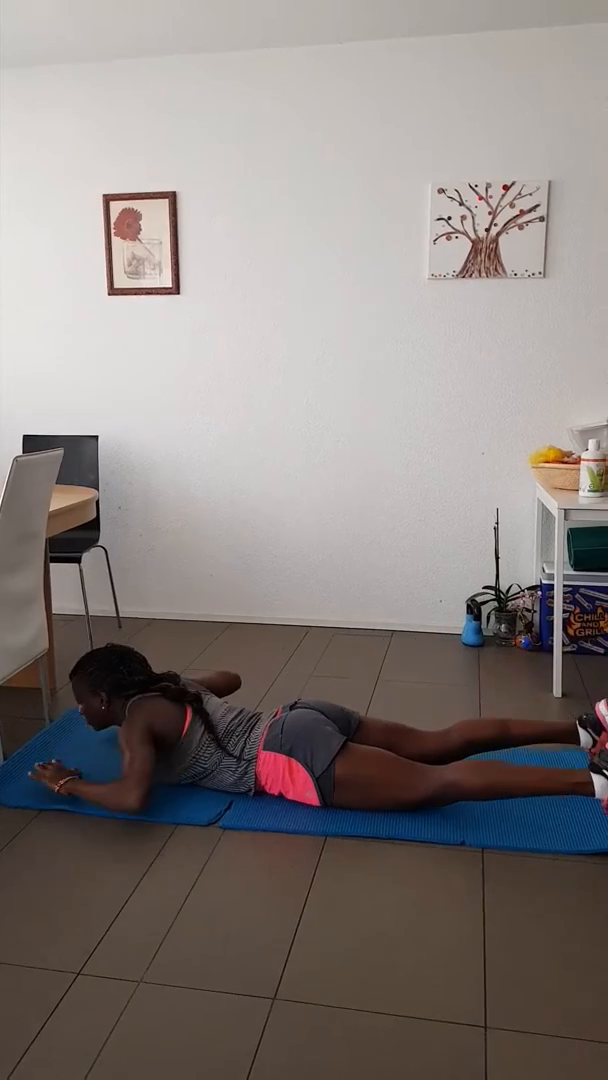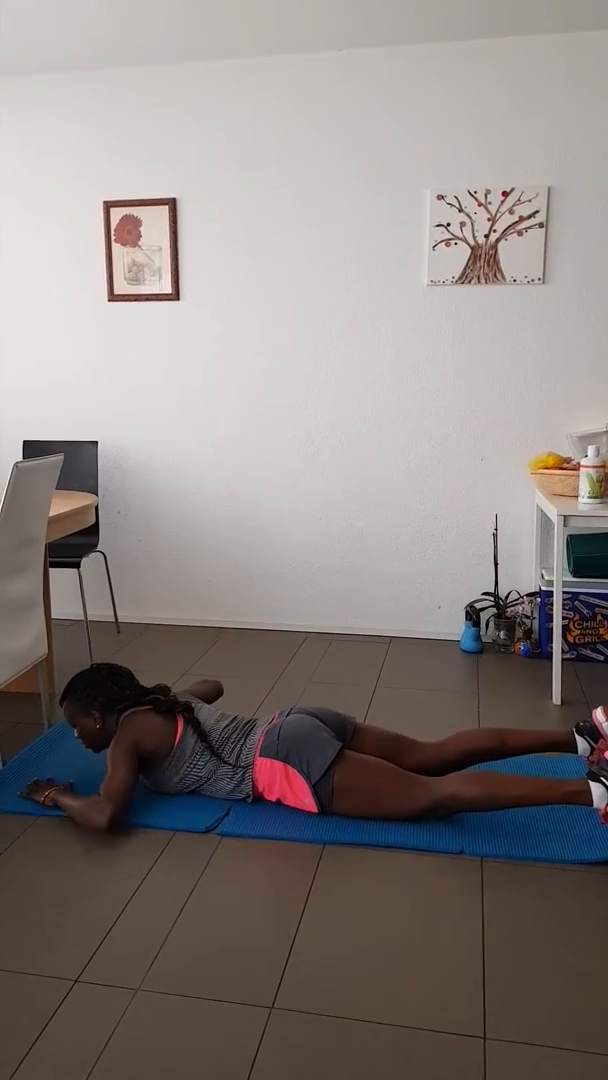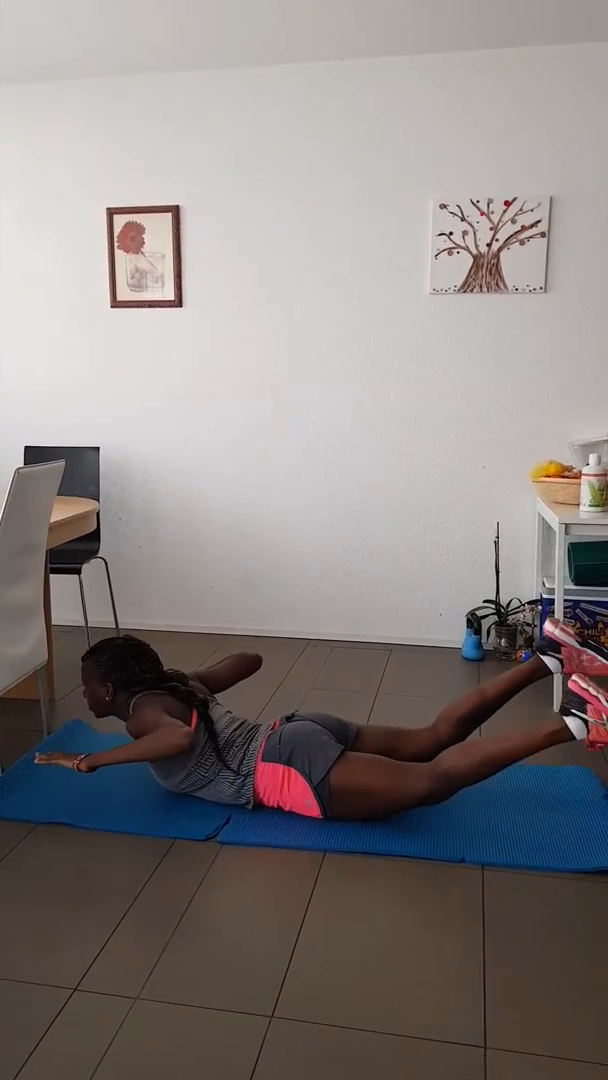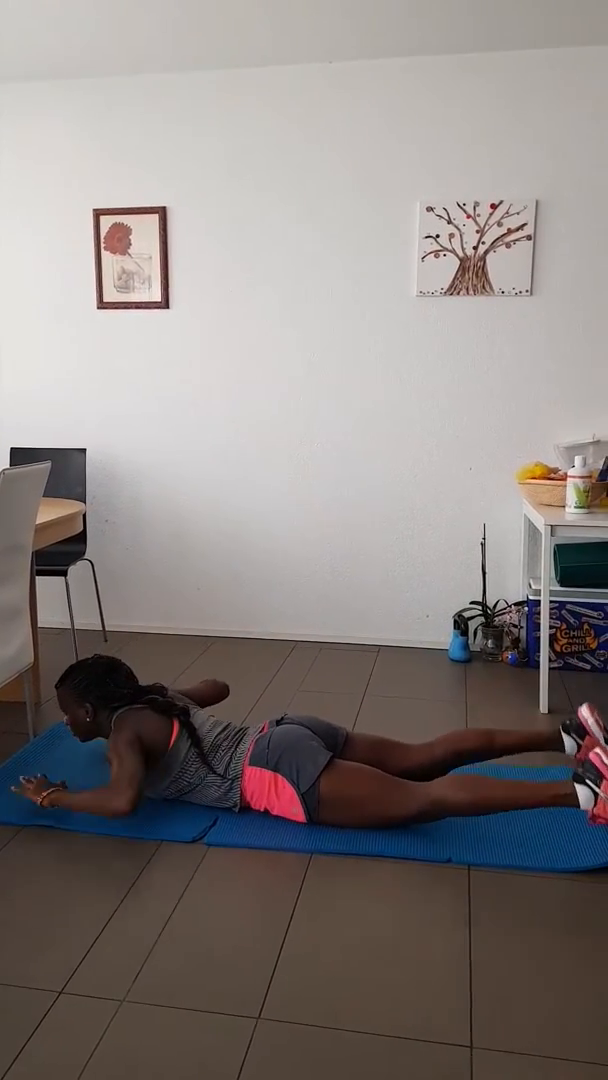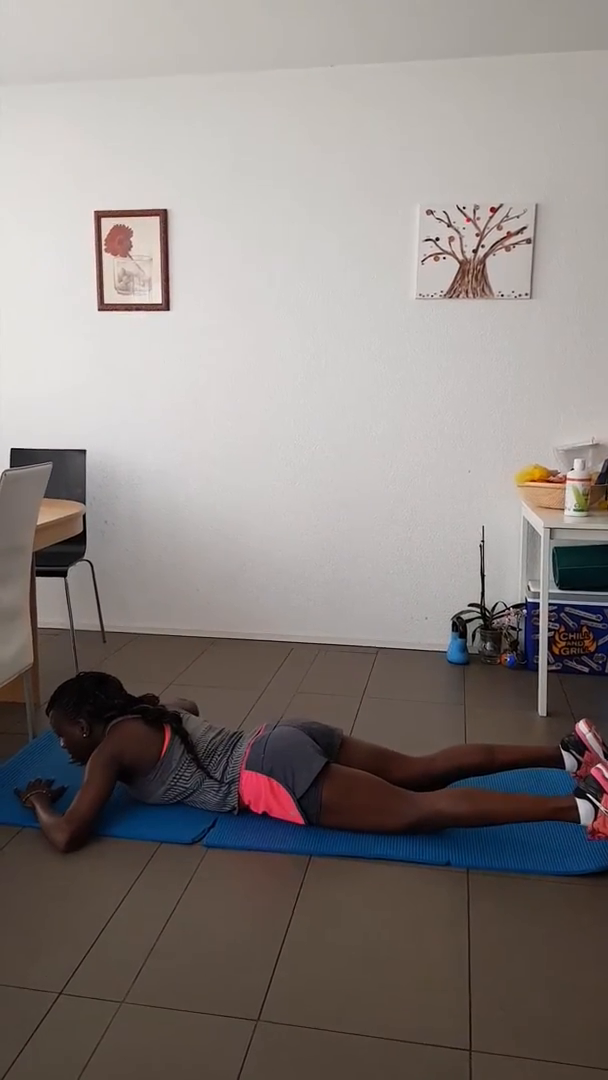
dt=1s
person 1, frame 1
left shoulder: (135, 722)
right shoulder: (174, 689)
left elbow: (135, 798)
right elbow: (231, 677)
left wrist: (69, 784)
left hip: (296, 761)
right hip: (305, 722)
left knee: (438, 784)
right knee: (443, 745)
person 1, frame 2
left shoulder: (128, 735)
right shoulder: (166, 702)
left elbow: (105, 816)
right elbow: (213, 683)
left wrist: (58, 797)
left hip: (293, 766)
right hip: (301, 729)
left knee: (435, 796)
right knee: (435, 756)
person 1, frame 3
left shoulder: (142, 713)
right shoulder: (180, 686)
left elbow: (180, 738)
right elbow: (250, 659)
left wrist: (92, 760)
left hip: (293, 772)
right hip: (301, 735)
left knee: (434, 778)
right knee: (433, 740)
right ankle: (547, 658)
person 1, frame 4
left shoulder: (122, 732)
right shoulder: (160, 700)
left elbow: (124, 800)
right elbow: (219, 686)
left wrist: (54, 796)
left hip: (279, 775)
right hip: (290, 738)
left knee: (424, 800)
right knee: (426, 759)
person 1, frame 5
left shoulder: (111, 748)
right shoulder: (150, 712)
left elbow: (67, 836)
left wrist: (39, 803)
left hip: (274, 777)
right hip: (289, 742)
left knee: (422, 810)
right knee: (422, 772)
